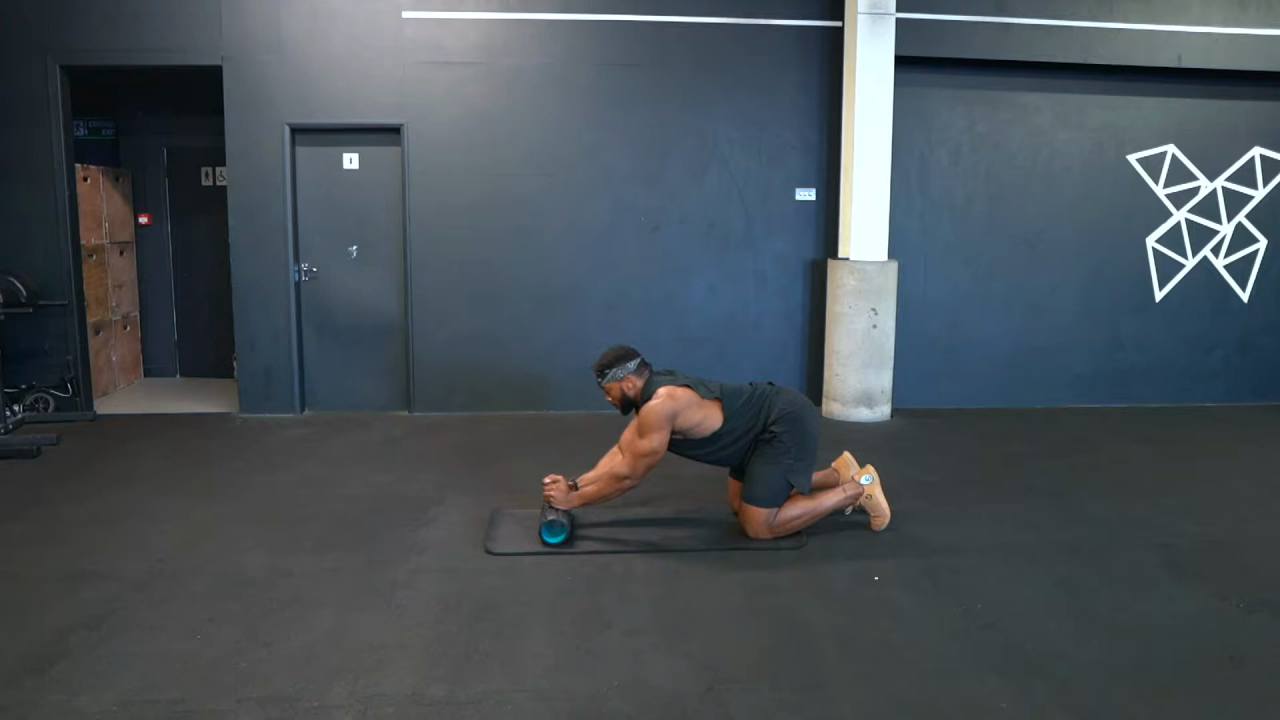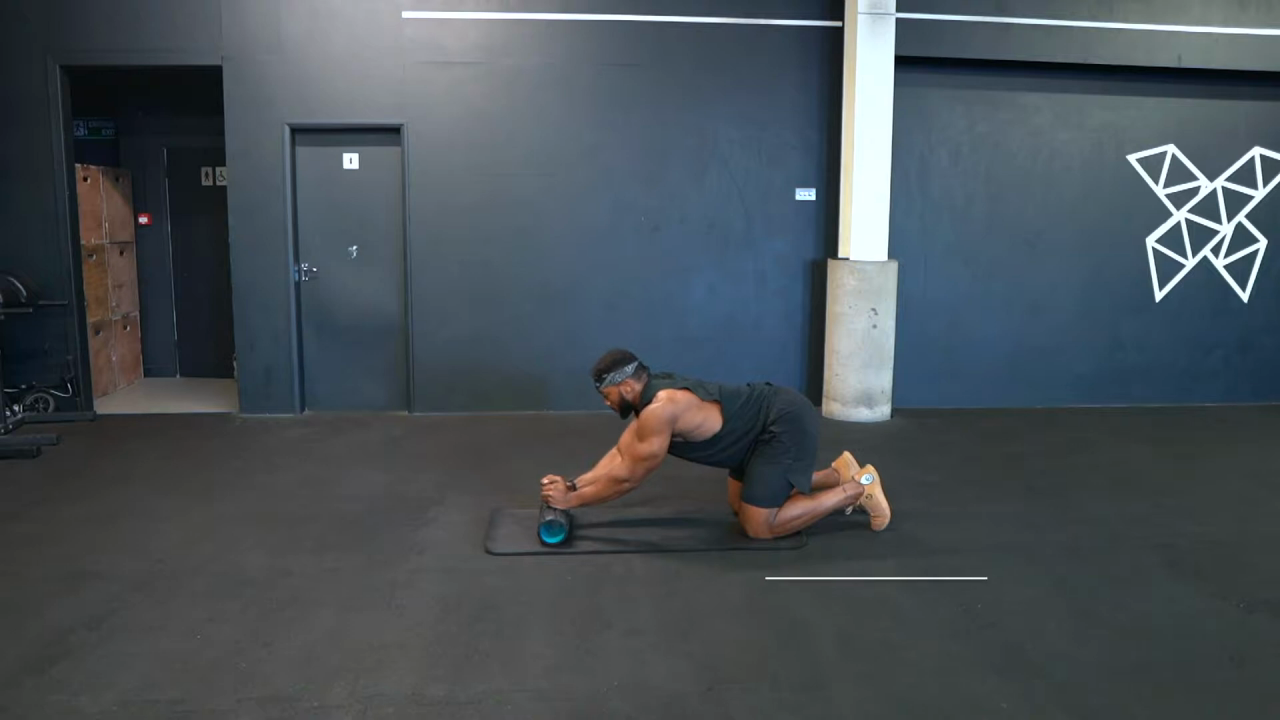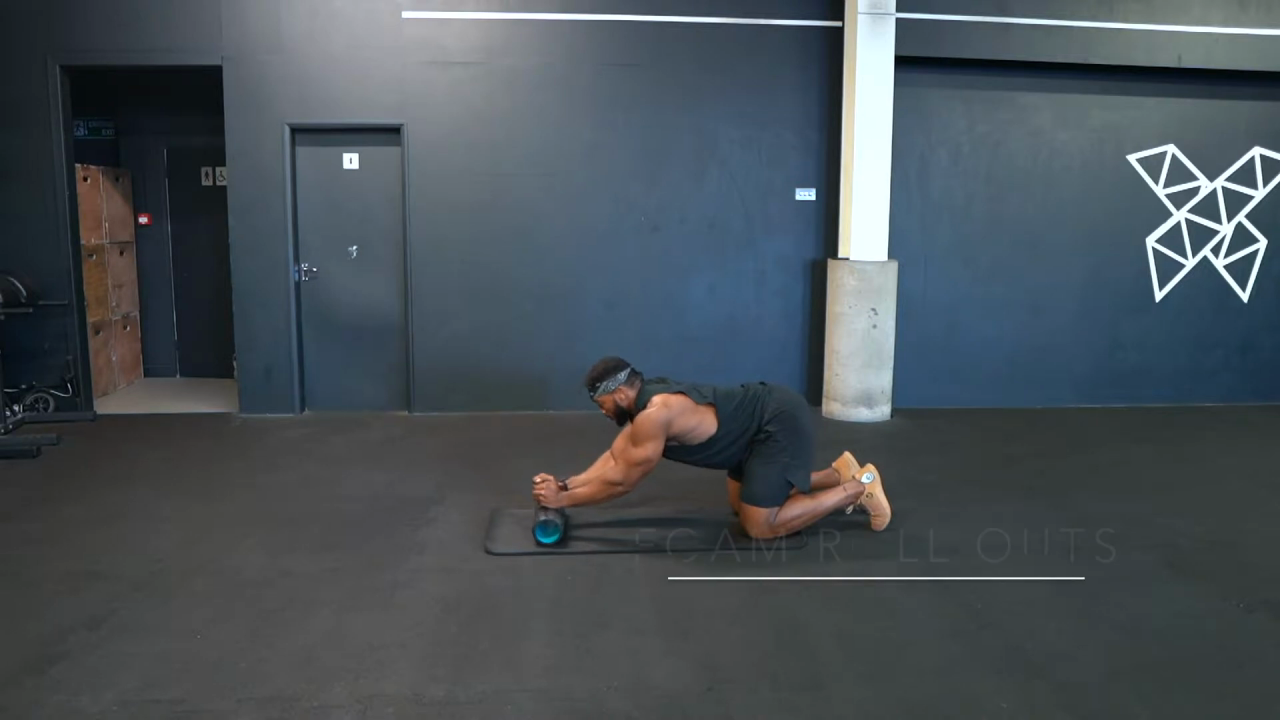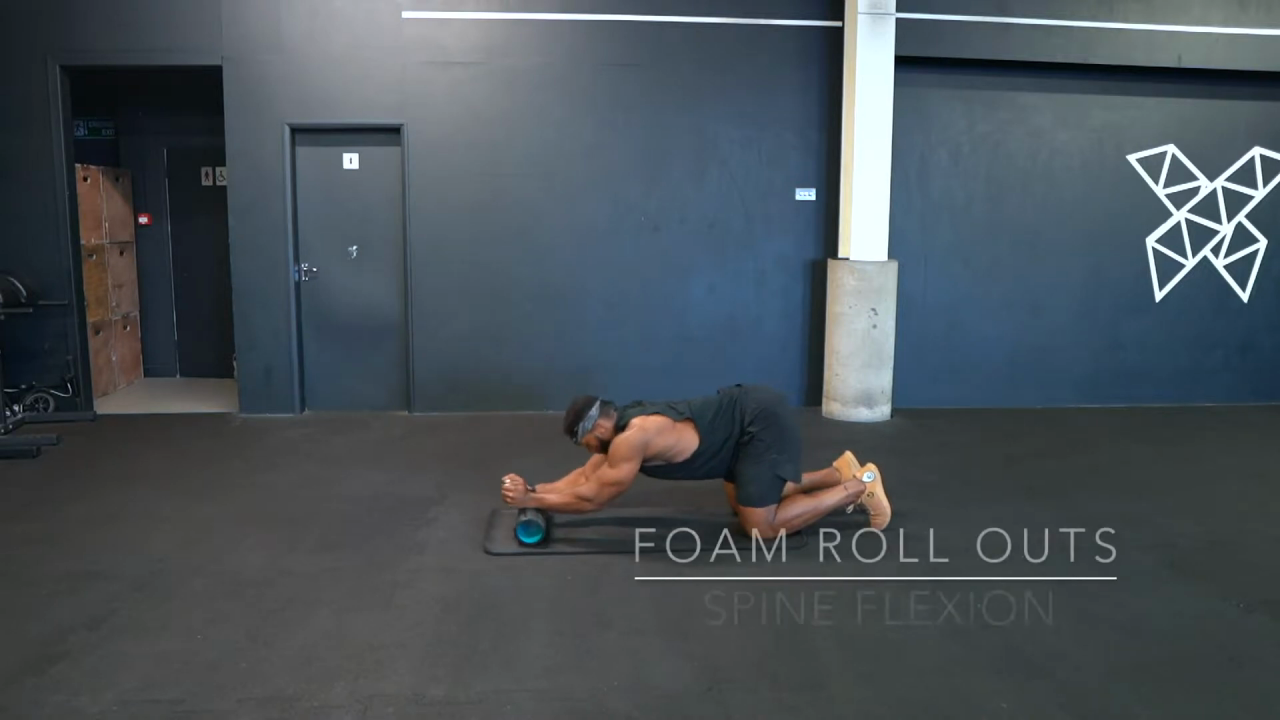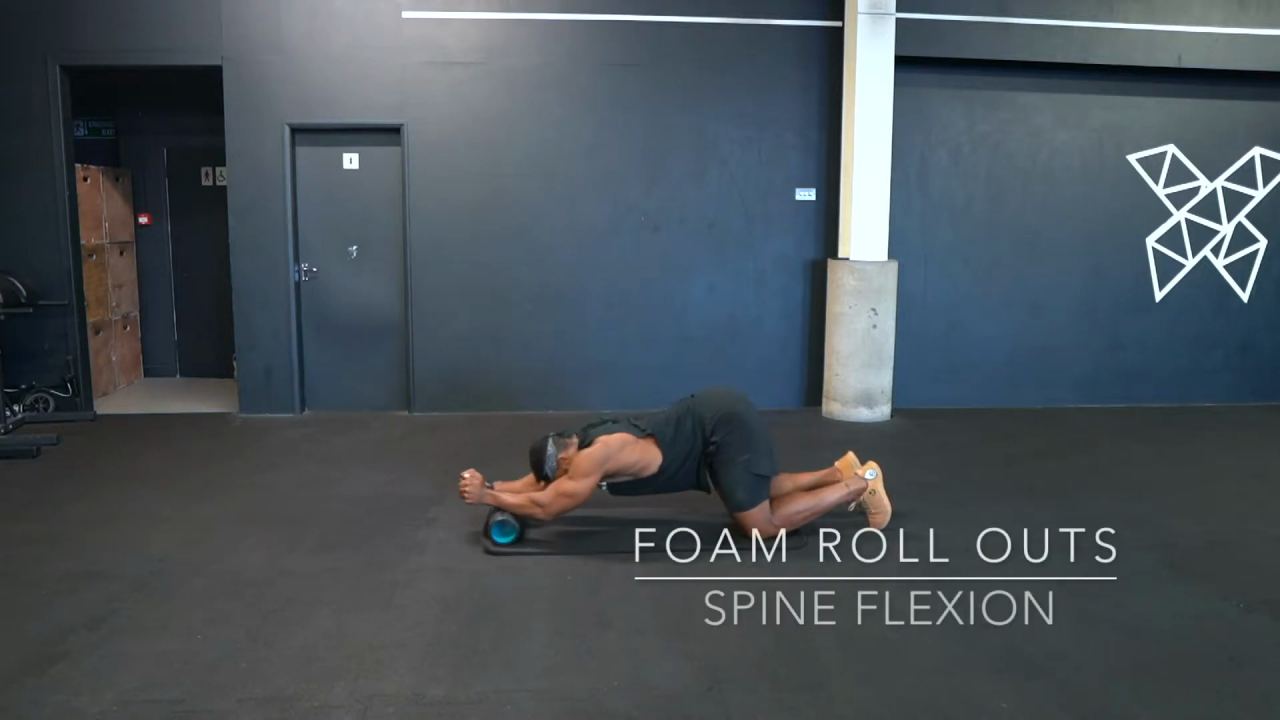
dt=0.4s
person 1, frame 1
left shoulder: (660, 407)
right shoulder: (657, 393)
left elbow: (628, 475)
right elbow: (622, 453)
left wrist: (573, 500)
right wrist: (576, 483)
left hip: (788, 424)
right hip: (774, 415)
left knee: (758, 526)
right knee: (740, 504)
left ankle: (857, 489)
right ankle: (837, 473)
person 1, frame 2
left shoulder: (660, 411)
right shoulder: (655, 395)
left elbow: (627, 477)
right elbow: (620, 455)
left wrist: (571, 500)
right wrist: (573, 483)
left hip: (787, 424)
right hip: (772, 416)
left knee: (759, 525)
right knee: (740, 503)
left ankle: (857, 489)
right ankle: (838, 474)
person 1, frame 3
left shoulder: (655, 415)
right shoulder: (649, 400)
left elbow: (621, 481)
right elbow: (614, 459)
left wrist: (562, 500)
right wrist: (565, 484)
left hip: (782, 422)
right hip: (771, 413)
left knee: (760, 526)
right knee: (741, 503)
left ankle: (858, 489)
right ankle: (839, 473)
person 1, frame 4
left shoulder: (633, 438)
right shoulder: (627, 424)
left elbow: (590, 498)
right elbow: (586, 474)
left wrist: (530, 500)
right wrist: (535, 488)
left hip: (764, 421)
right hip: (754, 410)
left knee: (761, 525)
right knee: (744, 502)
left ankle: (858, 487)
right ankle: (838, 471)
person 1, frame 5
left shoulder: (597, 456)
right shoulder: (585, 443)
left elbow: (545, 507)
right elbow: (539, 481)
left wrist: (487, 496)
right wrist: (493, 485)
left hip: (724, 423)
right hip: (720, 415)
left knee: (763, 524)
right knee: (753, 497)
left ankle: (859, 485)
right ankle: (840, 471)
